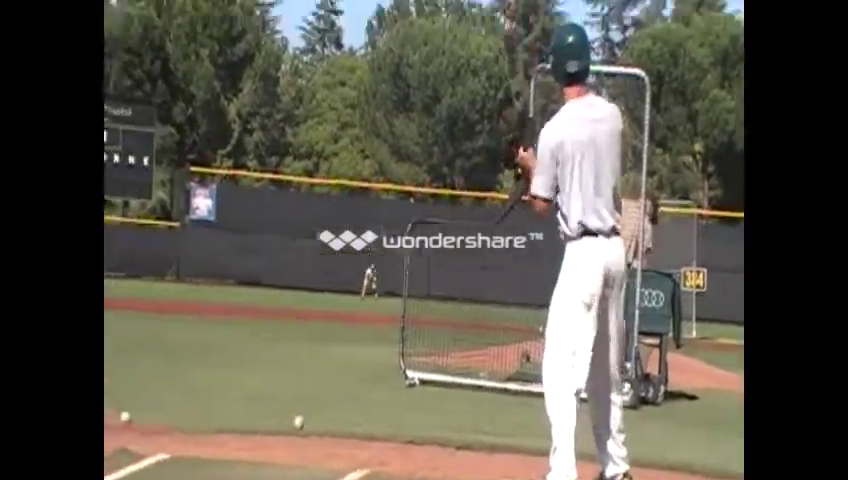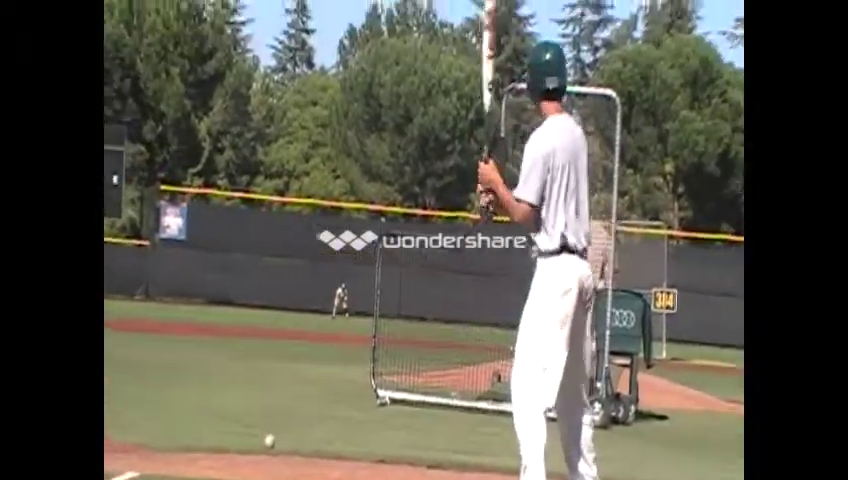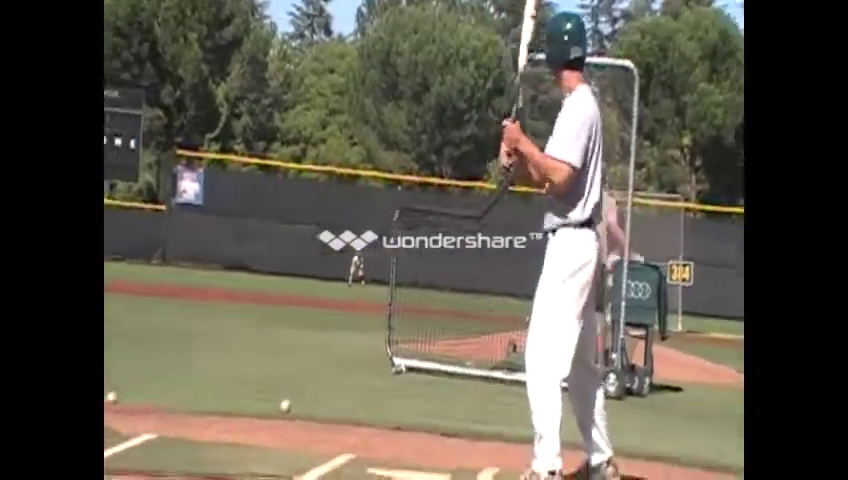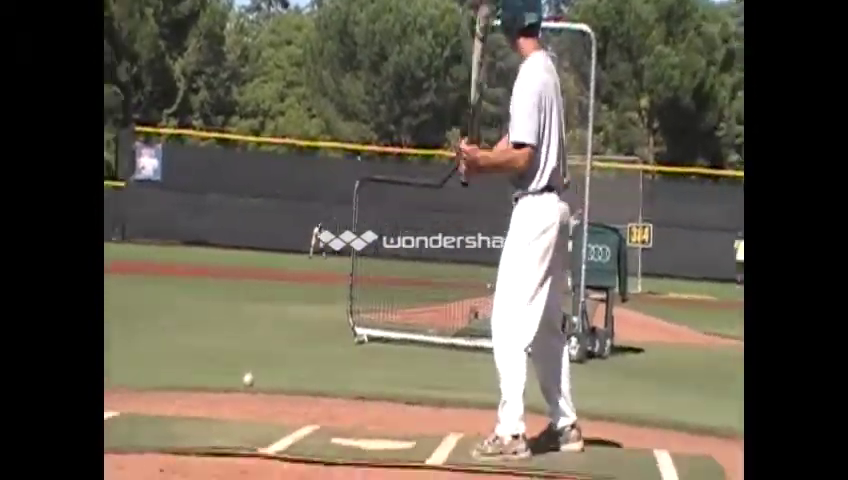
dt=0.3s
person 1, frame 1
left shoulder: (554, 130)
right shoulder: (612, 115)
left elbow: (542, 204)
left wrist: (531, 169)
right wrist: (543, 170)
left hip: (583, 253)
right hip: (613, 249)
left knee: (560, 368)
right knee: (606, 370)
person 1, frame 2
left shoulder: (542, 138)
right shoulder: (577, 134)
left elbow: (523, 213)
left wrist: (493, 180)
right wrist: (497, 194)
left hip: (556, 269)
right hip: (579, 267)
left knee: (529, 383)
right knee: (572, 388)
person 1, frame 3
left shoulder: (578, 107)
right shoulder: (581, 104)
left elbow: (560, 176)
right elbow: (542, 176)
left wrist: (522, 142)
right wrist: (516, 158)
left hip: (570, 242)
right hip: (579, 241)
left knee: (543, 357)
right knee: (582, 361)
person 1, frame 4
left shoulder: (527, 77)
right shoulder: (547, 68)
left elbow: (522, 157)
left wrist: (477, 157)
right wrist: (483, 157)
left hip: (534, 206)
right hip: (553, 205)
left knee: (510, 321)
right knee: (548, 323)
left ankle: (511, 431)
right ankle: (565, 423)
